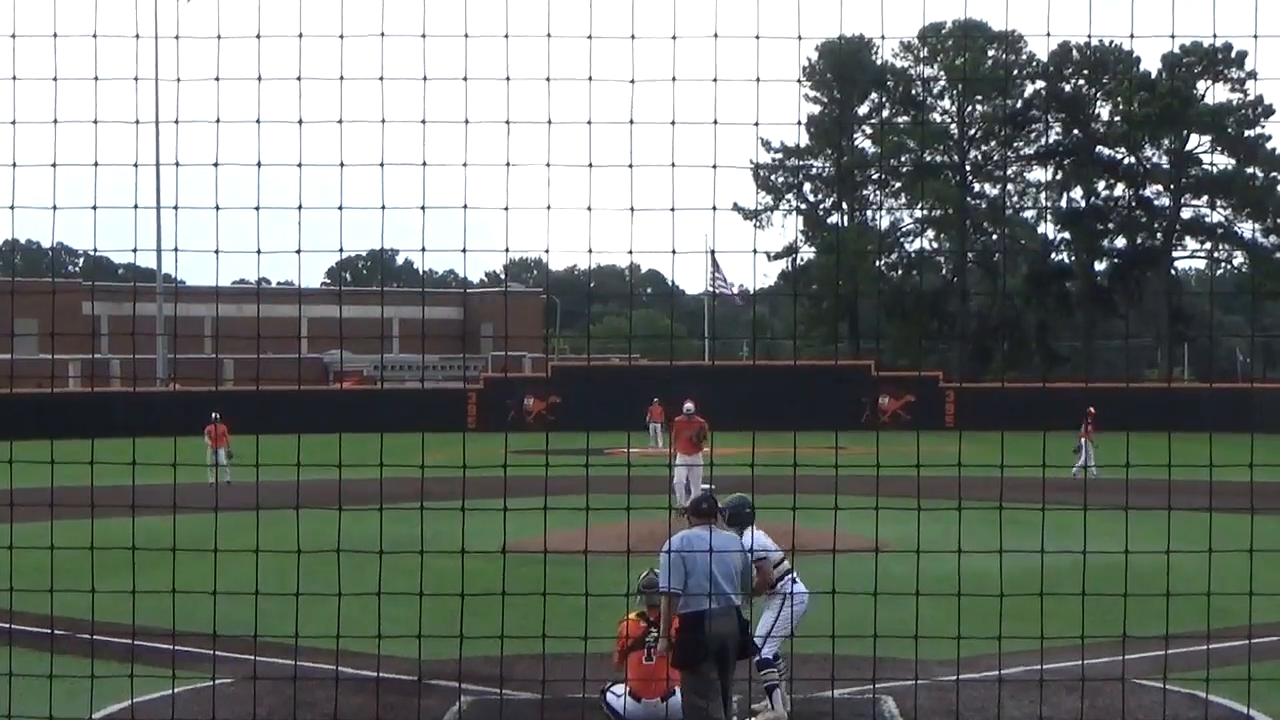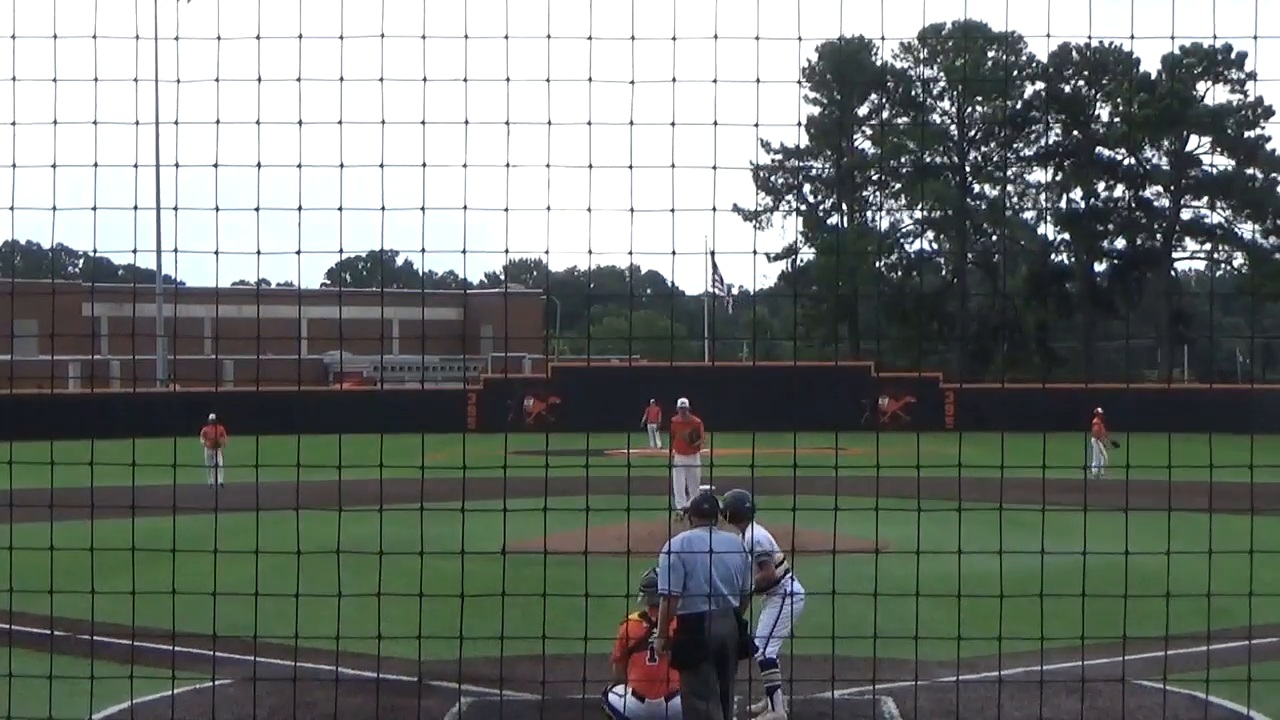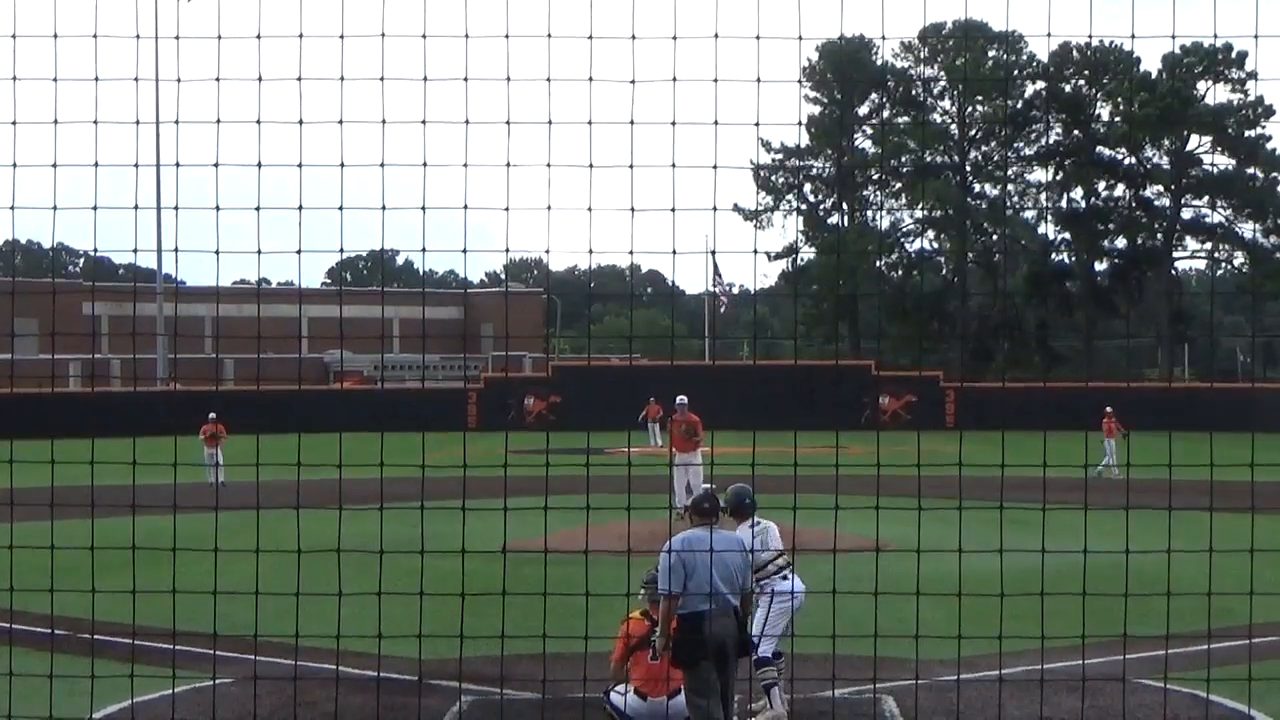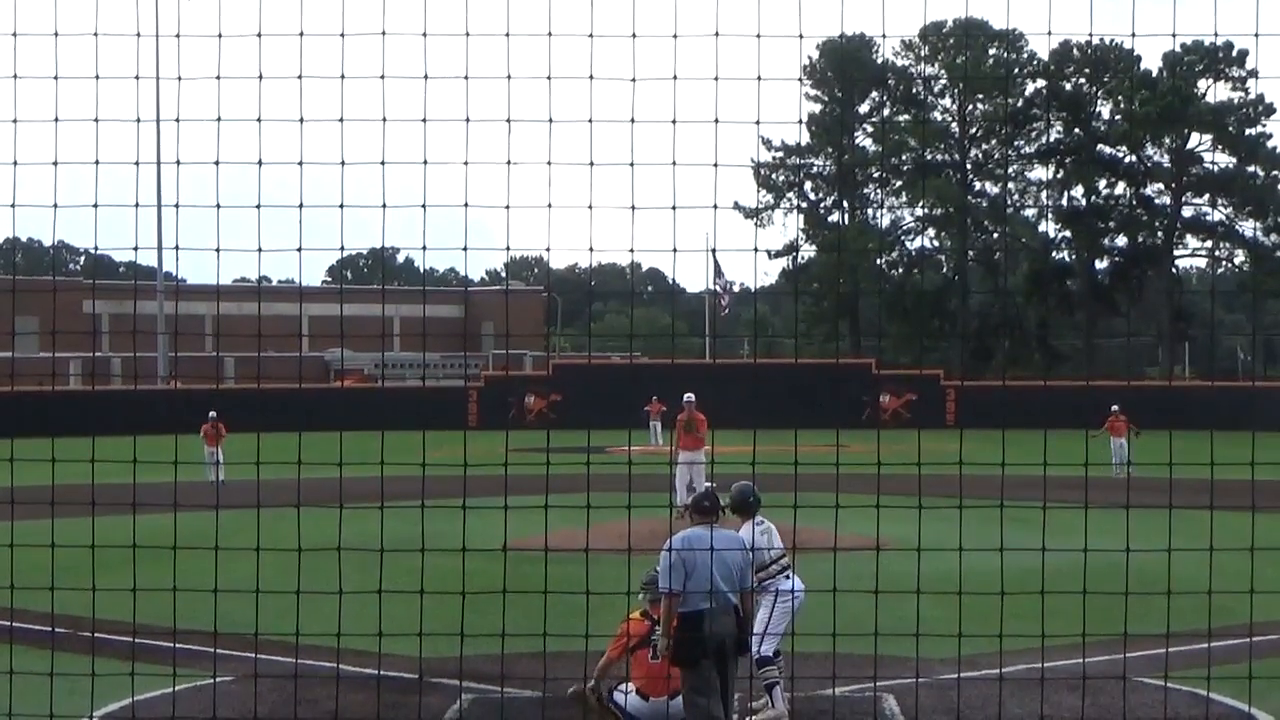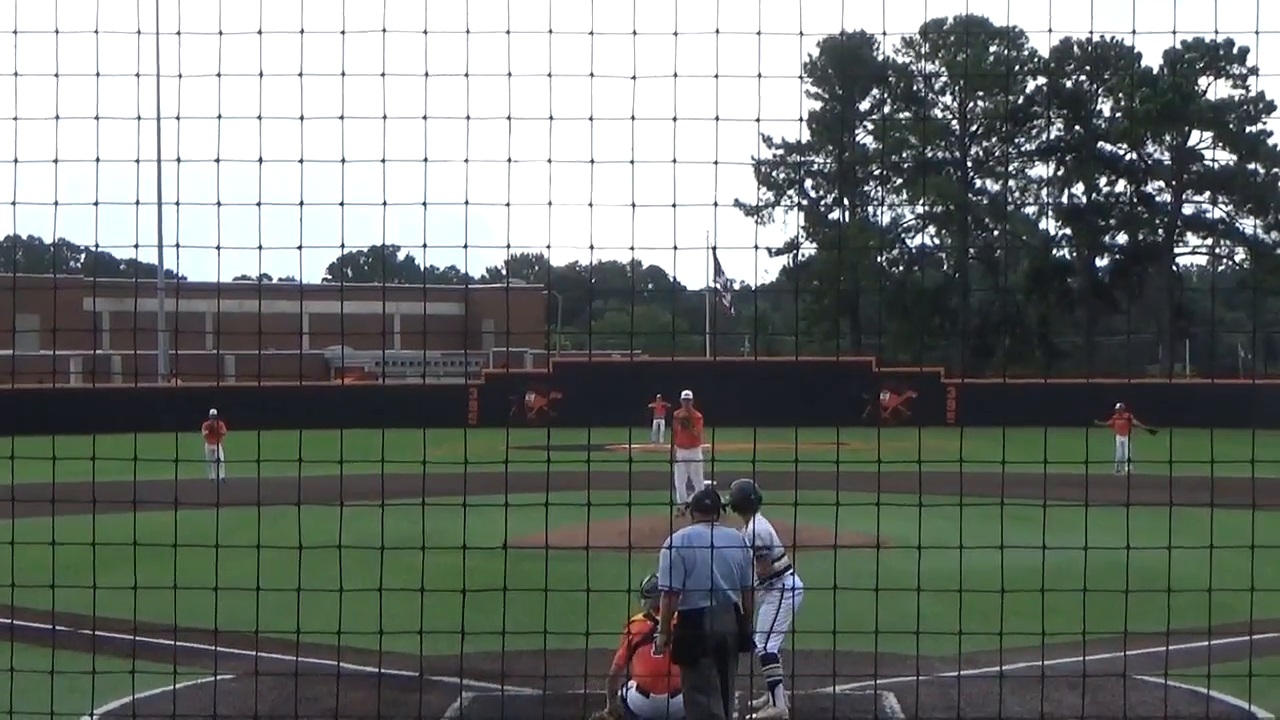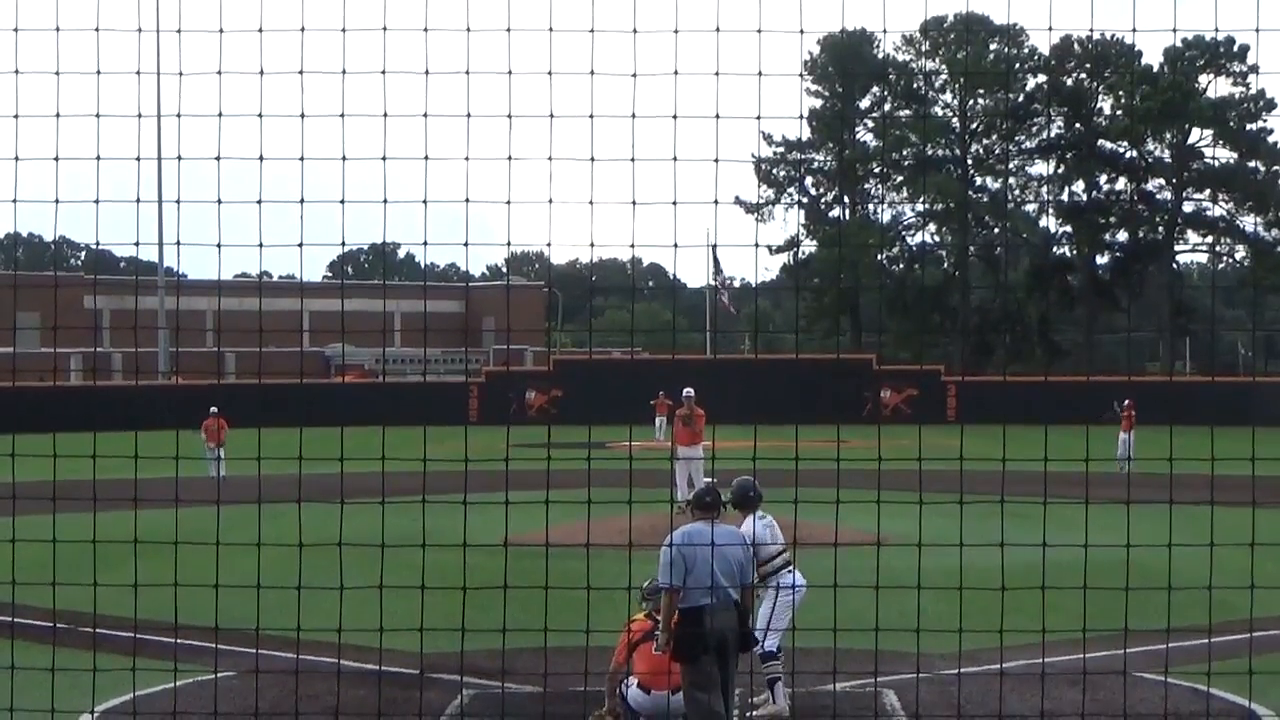
dt=0.4s
person 1, frame 1
left shoulder: (749, 541)
right shoulder: (754, 536)
left elbow: (766, 579)
left hip: (786, 597)
right hip: (794, 594)
left knee: (761, 651)
right knee: (768, 646)
right ankle: (780, 699)
person 1, frame 2
left shoulder: (753, 536)
right shoulder: (751, 533)
left elbow: (769, 574)
left hip: (783, 595)
right hip: (779, 594)
left knee: (764, 651)
right knee: (766, 647)
right ankle: (776, 699)
person 1, frame 3
left shoulder: (738, 538)
right shoulder: (769, 525)
right elbow: (782, 557)
left hip: (775, 593)
right hip: (794, 587)
left knee: (759, 650)
right knee: (772, 644)
right ankle: (776, 698)
person 1, frame 4
left shoulder: (744, 536)
right shoulder: (766, 525)
left hip: (777, 592)
right hip: (791, 587)
left knee: (759, 649)
right knee: (769, 644)
right ankle: (776, 697)
person 1, frame 5
left shoulder: (756, 529)
right shoulder: (754, 525)
left elbow: (765, 570)
left hip: (781, 589)
right hip: (773, 588)
left knee: (765, 646)
right knee: (764, 641)
right ankle: (776, 694)
person 1, frame 6
left shoulder: (746, 530)
right shoulder: (767, 519)
left hip: (780, 587)
right hip: (793, 581)
left knee: (763, 644)
right knee: (771, 638)
right ankle: (778, 692)
person 2, frame 1
left shoulder: (678, 543)
right shoulder: (735, 542)
left elbow: (671, 595)
right elbow: (750, 586)
left wrist: (664, 635)
left hip: (696, 626)
right hip: (731, 623)
left knee: (702, 697)
right knee: (722, 693)
person 2, frame 2
left shoulder: (678, 544)
right shoulder: (736, 543)
left elbow: (669, 597)
right elbow: (745, 594)
left wrist: (662, 635)
left hip: (695, 628)
right hip: (730, 626)
left knee: (701, 698)
right knee: (724, 695)
person 2, frame 3
left shoulder: (678, 544)
right shoulder: (737, 542)
left elbow: (670, 597)
right elbow: (747, 592)
left wrist: (663, 635)
right wrist: (740, 624)
left hip: (695, 626)
right hip: (730, 624)
left knee: (702, 696)
right knee: (724, 693)
person 2, frame 4
left shoulder: (678, 542)
right shoulder: (737, 541)
left elbow: (671, 596)
right elbow: (747, 592)
left wrist: (665, 635)
right wrist: (745, 629)
left hip: (695, 625)
right hip: (730, 623)
left knee: (701, 695)
right knee: (724, 692)
person 2, frame 5
left shoulder: (679, 540)
right shoulder: (738, 539)
left elbow: (670, 593)
right elbow: (748, 590)
left wrist: (663, 631)
right wrist: (745, 626)
left hip: (695, 623)
right hip: (730, 621)
left knee: (701, 693)
right knee: (724, 690)
person 2, frame 6
left shoulder: (679, 538)
right shoulder: (738, 537)
left elbow: (671, 591)
right elbow: (747, 587)
left wrist: (665, 630)
right wrist: (744, 623)
left hip: (695, 621)
right hip: (731, 619)
left knee: (702, 691)
right knee: (724, 688)
